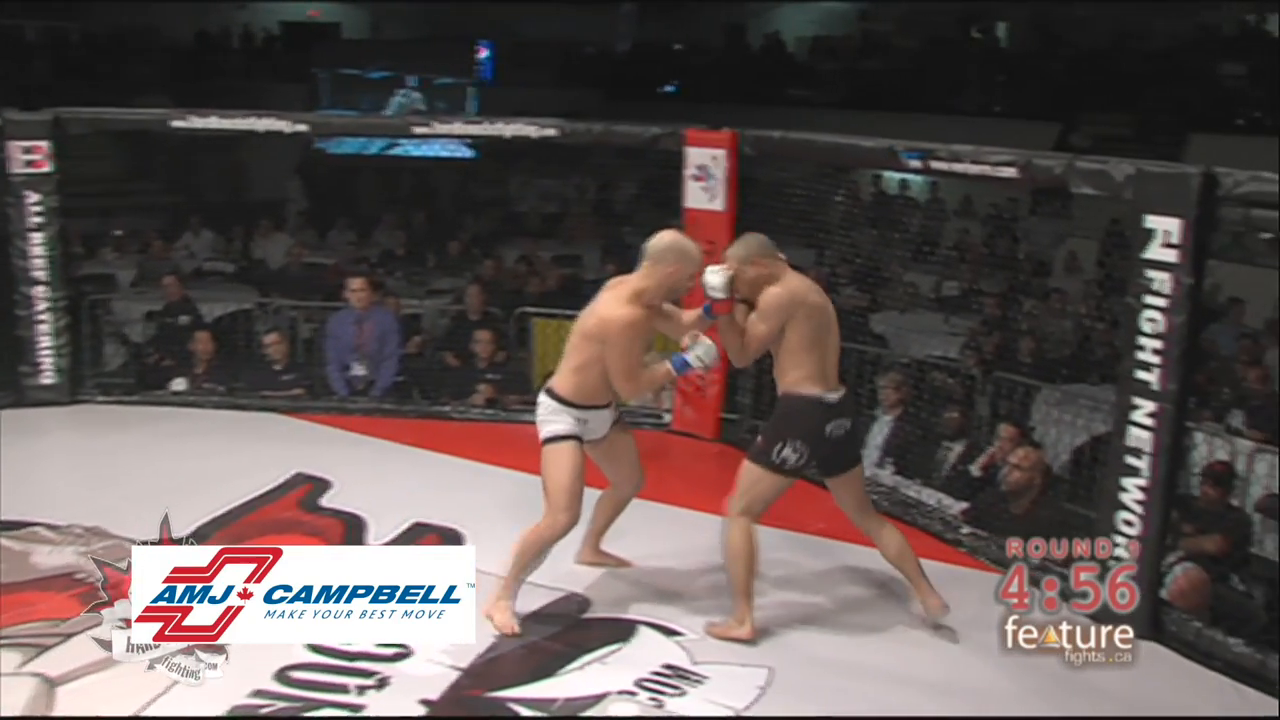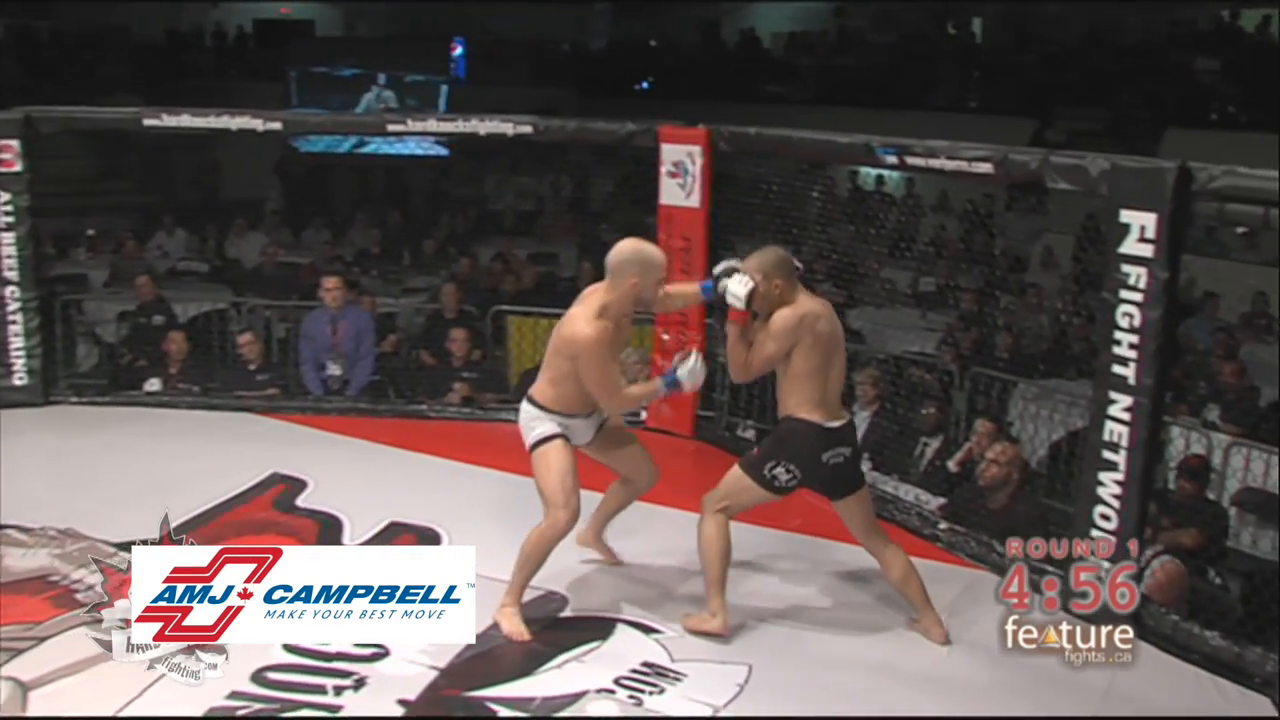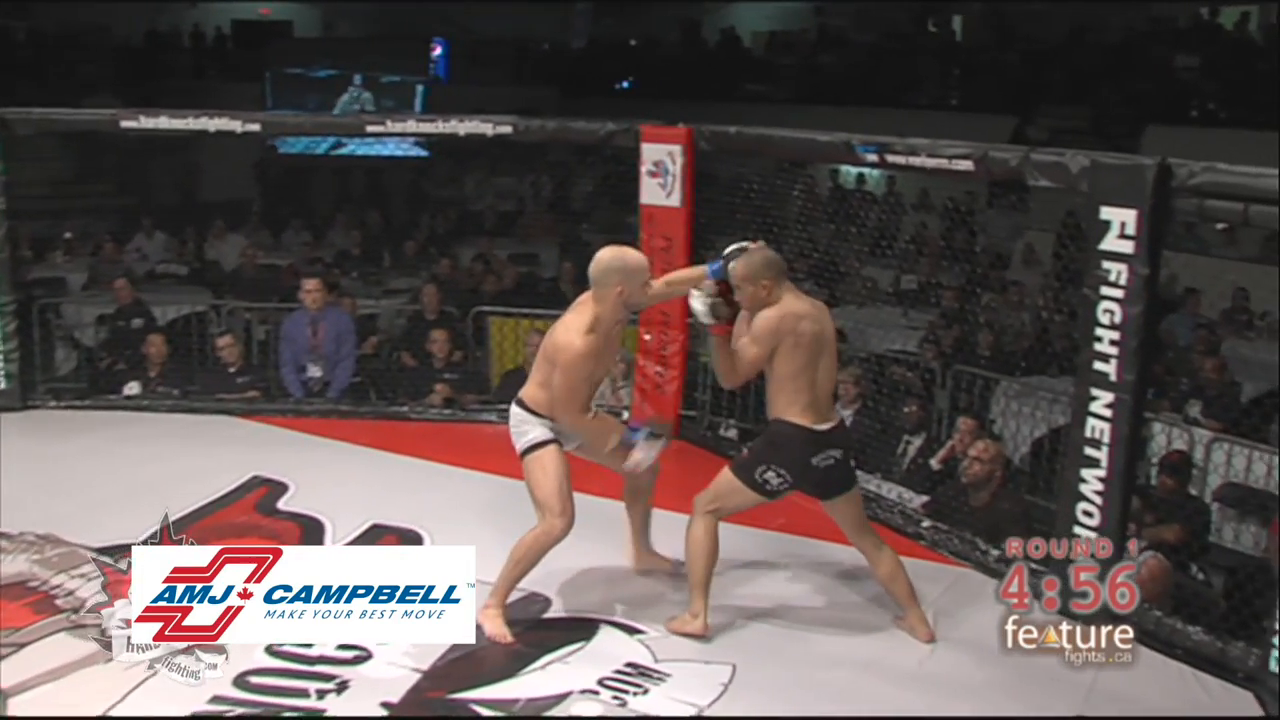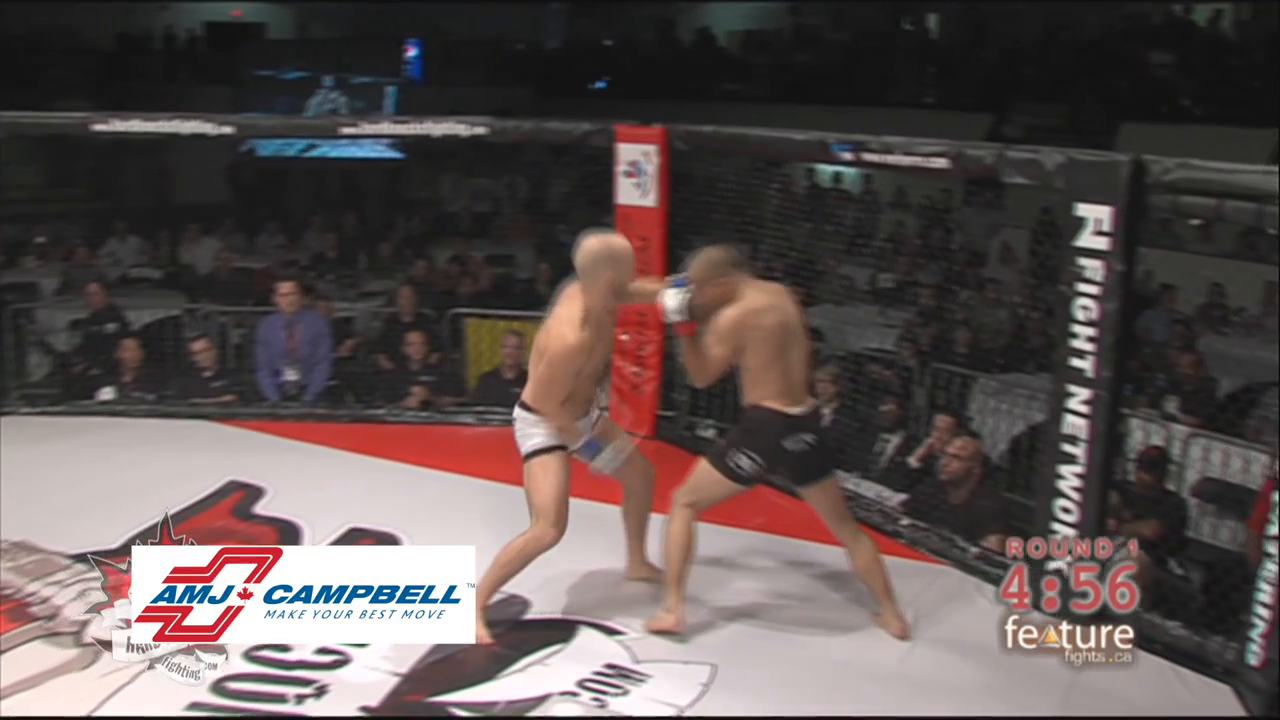
dt=0.3s
person 1, frame 1
left shoulder: (628, 286)
right shoulder: (624, 316)
left elbow: (682, 326)
right elbow: (631, 387)
left wrist: (718, 305)
right wrist: (683, 364)
left hip: (601, 410)
right hip: (564, 412)
left knee: (629, 483)
right knee: (562, 519)
left ankle: (591, 549)
right ankle: (503, 596)
person 1, frame 2
left shoulder: (614, 293)
right shoulder: (588, 332)
left elbow: (668, 299)
right elbow: (614, 401)
left wrist: (711, 289)
right wrist: (669, 382)
left hip: (586, 413)
right hip: (547, 420)
left knee: (643, 473)
right knee: (562, 515)
left ankle: (591, 534)
right ankle: (509, 604)
person 1, frame 3
left shoulder: (610, 301)
right shoulder: (578, 344)
left elbow: (671, 284)
right elbow: (567, 416)
left wrist: (719, 271)
right wrist: (624, 441)
left hip: (575, 414)
right hip: (537, 423)
left knee: (644, 467)
right knee: (557, 521)
left ankle: (642, 553)
right ankle: (492, 606)
person 1, frame 4
left shoulder: (586, 291)
right shoulder: (571, 340)
left elbow: (626, 294)
right elbow: (550, 407)
right wrist: (589, 448)
left hip: (581, 414)
right hip: (543, 425)
left knee: (641, 476)
right knee: (547, 531)
left ankle: (637, 565)
right ankle: (471, 606)
person 2, frame 1
left shoulder: (778, 295)
right shoulder: (807, 289)
left elbow: (741, 356)
right elbow: (757, 334)
left wrist: (723, 304)
right wrist: (739, 301)
left hip: (800, 413)
right hip: (837, 411)
left knee: (739, 512)
right knee: (866, 516)
left ankle: (741, 620)
right ankle: (929, 597)
person 2, frame 2
left shoulder: (791, 317)
right shoulder: (821, 310)
left elbow: (741, 372)
right elbow: (759, 347)
left wrist: (737, 312)
right wrist: (750, 315)
left hip: (800, 439)
right hip: (838, 438)
left knee: (714, 507)
right knee: (875, 539)
left ankle: (715, 613)
right ankle: (932, 623)
person 2, frame 3
left shoulder: (773, 319)
right shoulder: (818, 310)
left elbow: (731, 378)
left wrist: (715, 324)
right wrist: (741, 312)
left hip: (788, 442)
right hip: (831, 440)
left knee: (704, 509)
right knee: (866, 537)
left ankle: (696, 615)
right ankle: (918, 621)
person 2, frame 4
left shoulder: (734, 316)
right shoulder: (781, 295)
left elbow: (701, 377)
left wrist: (683, 325)
left hip: (763, 427)
right hip: (805, 425)
left knee: (684, 503)
right knee: (845, 527)
left ankle: (672, 610)
right ankle: (893, 616)
